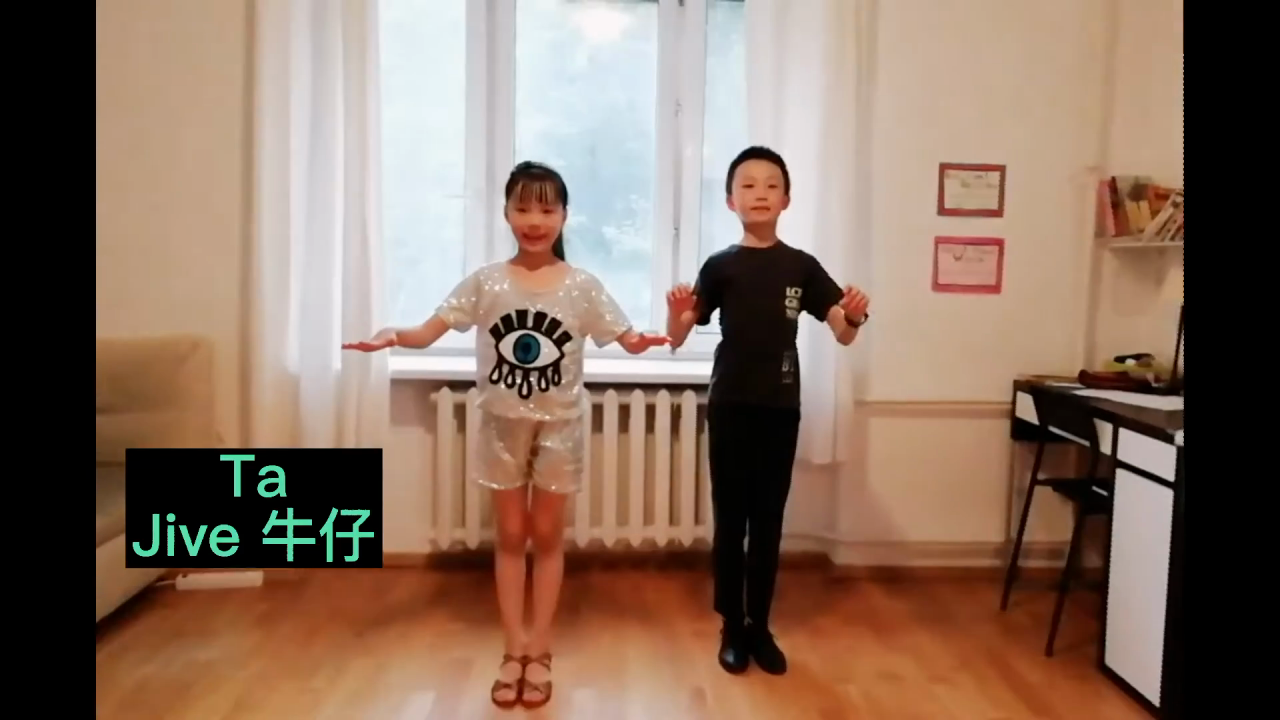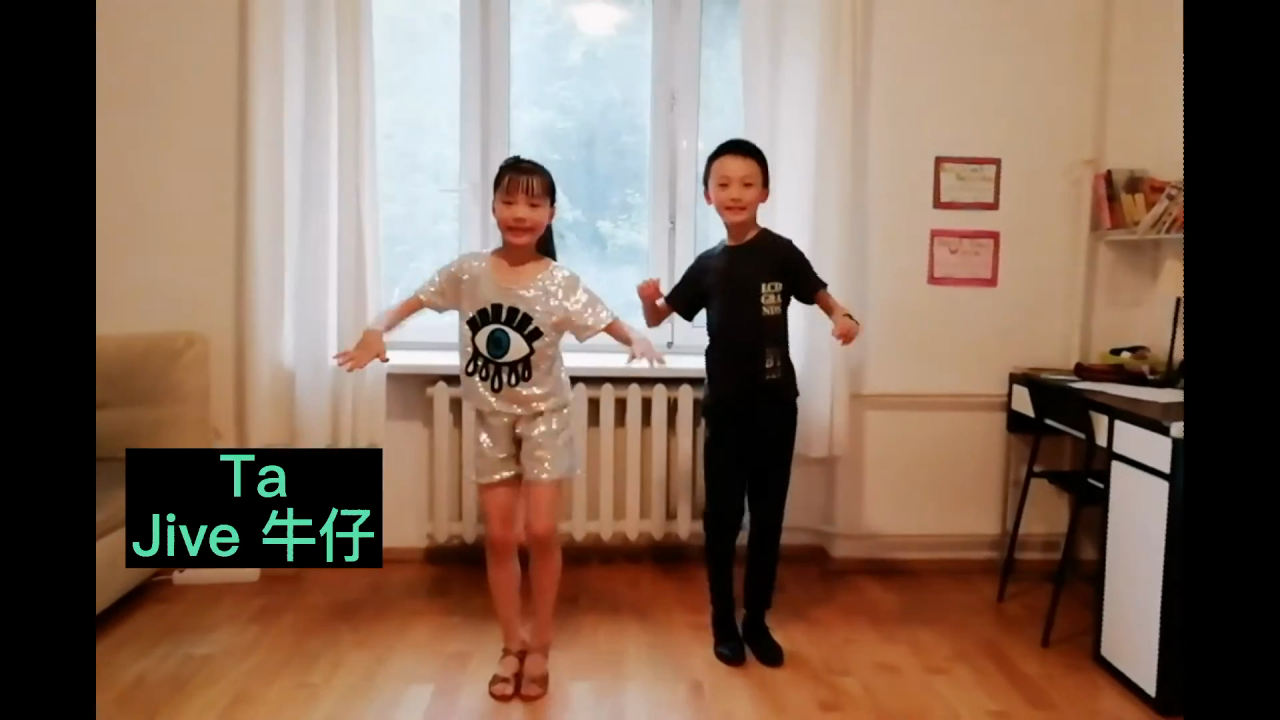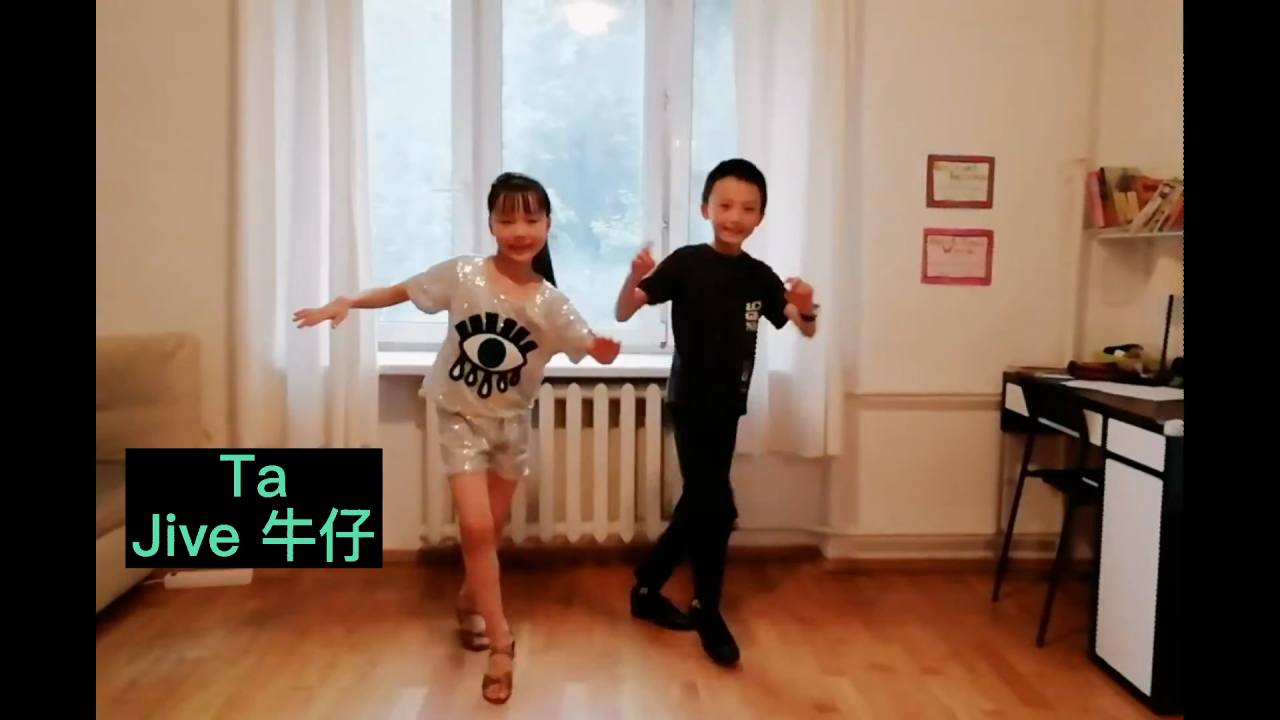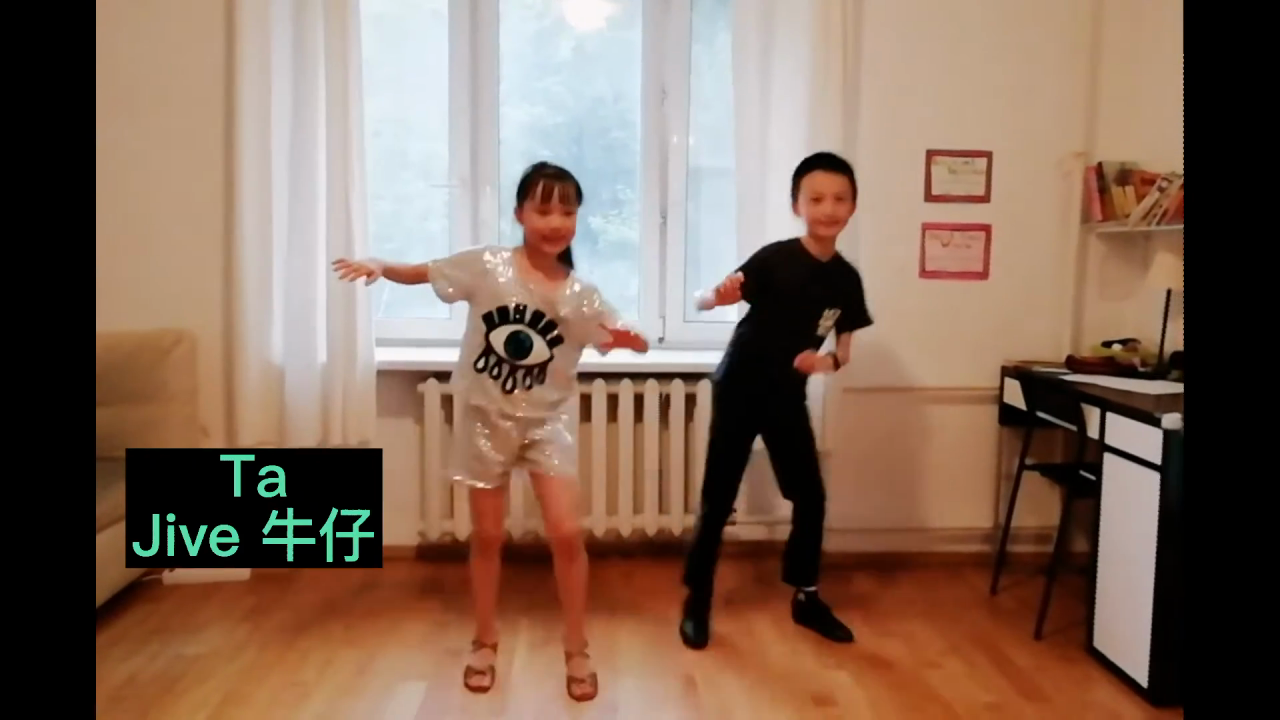
dt=0.7s
person 1, frame 1
left shoulder: (582, 286)
right shoulder: (485, 282)
left elbow: (627, 339)
right elbow: (427, 332)
left wrist: (645, 341)
right wrist: (393, 335)
left hip: (558, 425)
right hip: (503, 424)
left knee: (547, 536)
right knee: (510, 536)
left ankle: (540, 651)
right ankle: (513, 650)
person 1, frame 2
left shoulder: (562, 283)
right shoulder: (468, 271)
left elbow: (616, 326)
right elbow: (410, 301)
left wrist: (639, 342)
right wrist: (376, 330)
left hip: (544, 415)
right hip: (490, 419)
left knee: (542, 534)
right knee: (499, 537)
left ankle: (540, 646)
right ankle: (513, 646)
person 1, frame 3
left shoulder: (551, 303)
right shoulder: (460, 274)
left elbow: (596, 351)
right elbow: (400, 292)
left wrist: (606, 349)
right wrist: (346, 302)
left hip: (511, 422)
right hip: (460, 419)
left knee: (491, 529)
right knee: (476, 529)
left ankle: (470, 604)
right ankle: (500, 642)
person 1, frame 4
left shoulder: (582, 294)
right shoulder: (487, 265)
left elbow: (638, 341)
right elbow: (420, 274)
left wrist: (627, 339)
right wrist: (377, 267)
left hip: (546, 418)
right hip: (485, 417)
left knee: (566, 535)
right knee: (487, 537)
left ankle: (576, 650)
right ankle: (484, 643)
person 2, frame 1
left shoulder: (801, 266)
right shoulder: (720, 266)
left elbow: (843, 335)
right elbow: (677, 338)
left wrist: (854, 314)
right wrist: (676, 312)
left hip: (781, 408)
right hip: (730, 407)
left knee: (768, 520)
right knee: (730, 519)
left ankle: (759, 626)
right ankle: (732, 628)
person 2, frame 2
left shoulder: (780, 253)
right shoulder: (706, 266)
left elbow: (825, 301)
right elbow: (657, 319)
left wrist: (845, 321)
right wrist: (648, 301)
left hip: (775, 403)
right hip: (725, 405)
left knee: (768, 513)
right knee: (723, 512)
left ankle: (756, 620)
right ankle: (724, 620)
person 2, frame 3
left shoulder: (760, 276)
right shoulder: (686, 262)
left elbow: (805, 329)
right elbow: (622, 313)
left wrist: (805, 307)
right wrist: (635, 278)
left hip: (728, 408)
right hip: (690, 406)
left knee: (700, 507)
right knee: (718, 509)
left ankle: (646, 588)
right ankle: (707, 612)
person 2, frame 4
left shoulder: (846, 280)
right shoulder: (774, 259)
left elbow: (844, 351)
right elbow: (706, 301)
left wrist: (828, 360)
right wrist: (721, 296)
left hip: (788, 396)
right hip: (739, 388)
left knee: (809, 495)
right knee: (719, 495)
left ankle: (806, 595)
right ankle: (696, 599)
